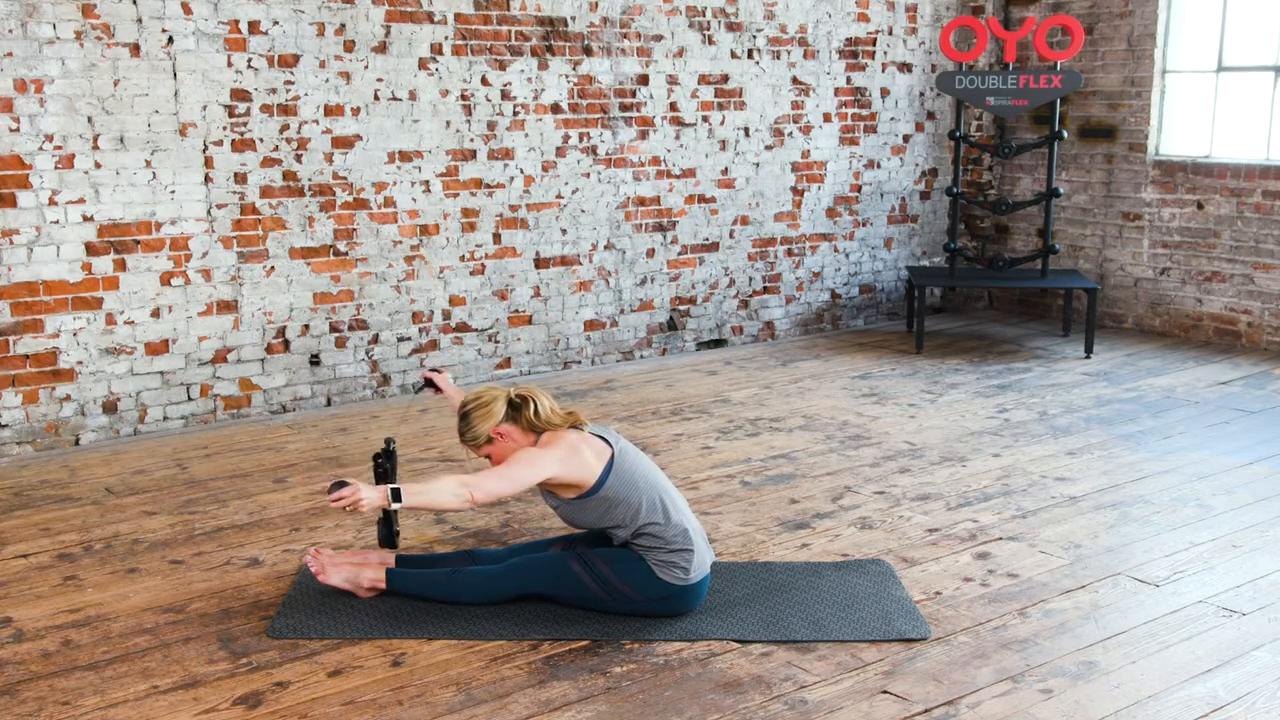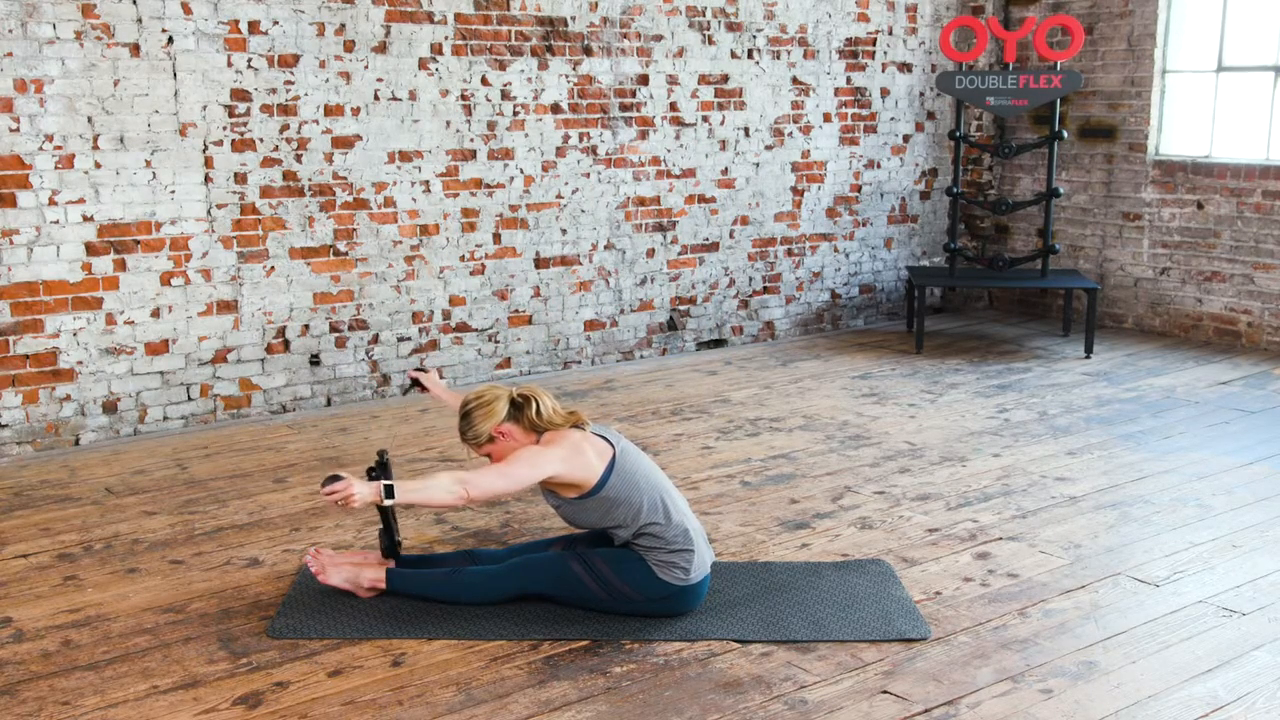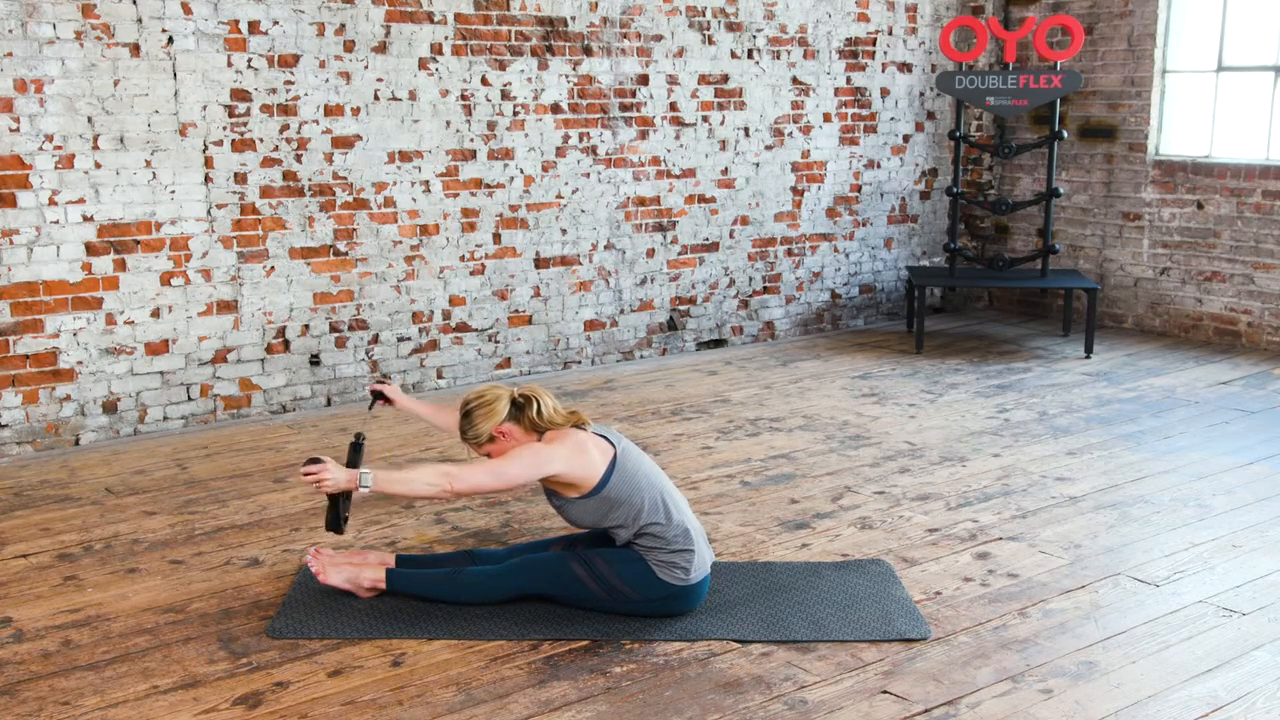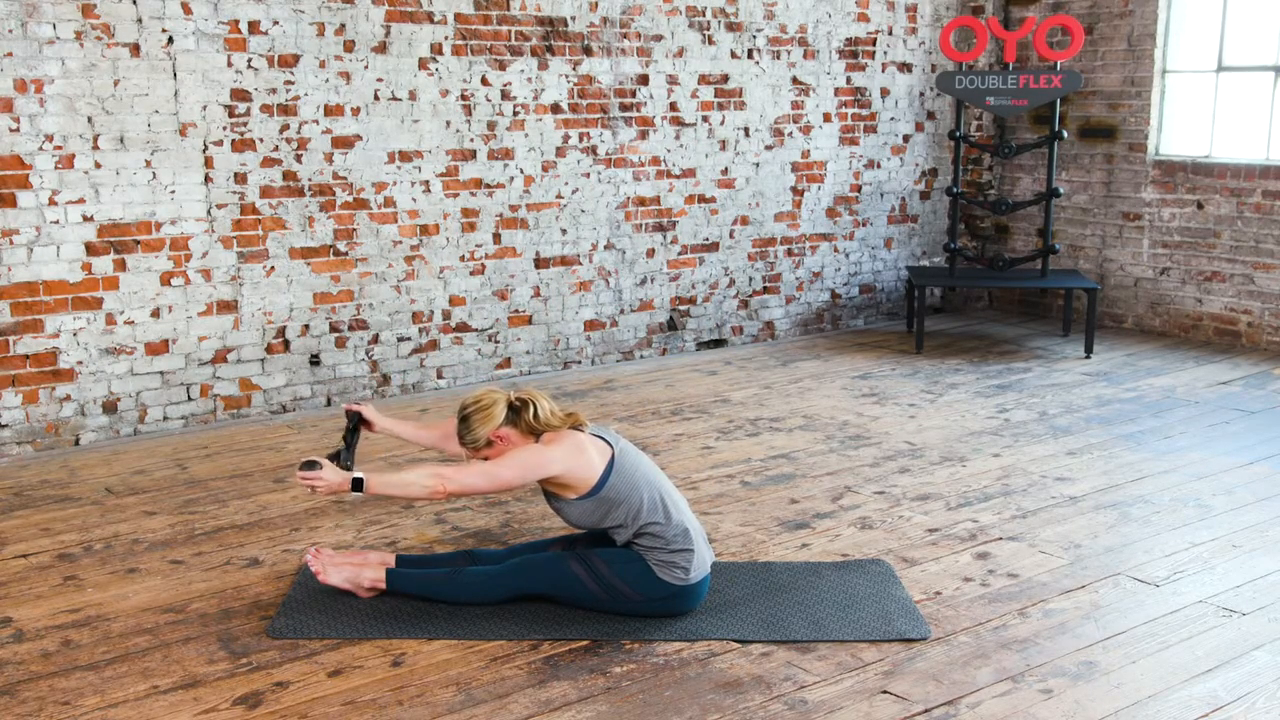
dt=0.5s
person 1, frame 1
left shoulder: (552, 453)
right shoulder: (559, 433)
left elbow: (468, 491)
right elbow: (491, 416)
left wrist: (381, 495)
right wrist: (452, 393)
left hip: (669, 578)
right hip: (653, 549)
left knee: (522, 576)
right knee: (504, 557)
left ankle: (375, 579)
right ankle: (385, 561)
person 1, frame 2
left shoulder: (555, 453)
right shoulder: (560, 432)
left elbow: (465, 487)
right elbow: (491, 416)
left wrist: (377, 491)
right wrist: (441, 391)
left hip: (669, 579)
right hip: (652, 549)
left knee: (521, 576)
right knee: (506, 558)
left ankle: (375, 578)
right ankle: (385, 561)
person 1, frame 3
left shoulder: (553, 452)
right shoulder: (558, 432)
left elbow: (449, 482)
right elbow: (465, 424)
left wrist: (354, 478)
right wrist: (406, 402)
left hip: (670, 579)
right hip: (654, 551)
left knee: (522, 576)
right knee: (507, 557)
left ankle: (376, 579)
right ankle: (385, 561)
person 1, frame 4
left shoulder: (550, 455)
right shoulder: (554, 432)
left elbow: (442, 482)
right elbow: (456, 438)
left wrist: (350, 482)
right wrist: (385, 424)
left hip: (669, 578)
right hip: (653, 550)
left knee: (520, 576)
right knee: (505, 557)
left ankle: (375, 579)
right ankle: (382, 562)
